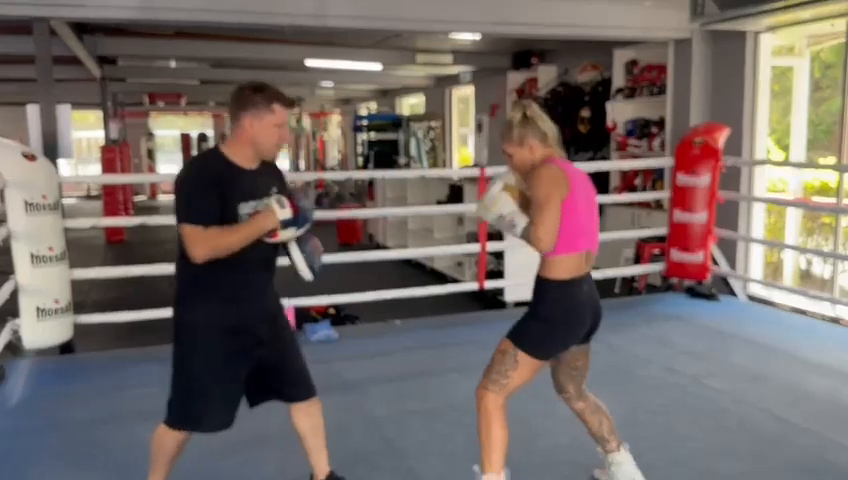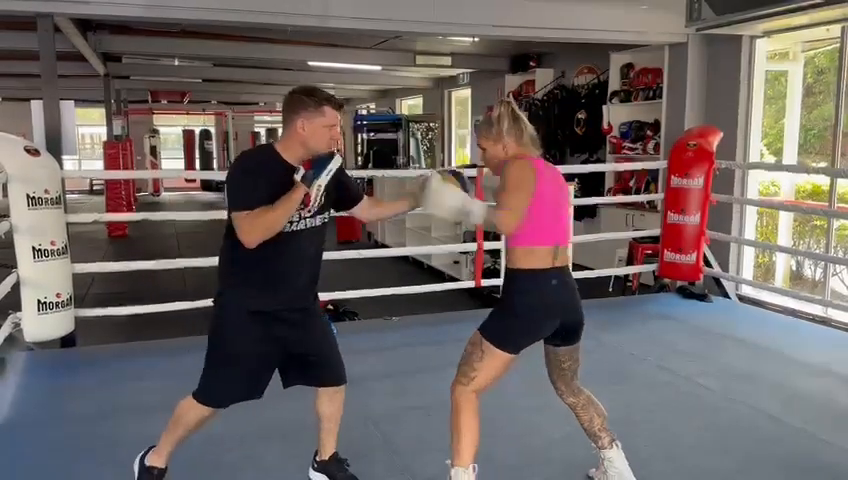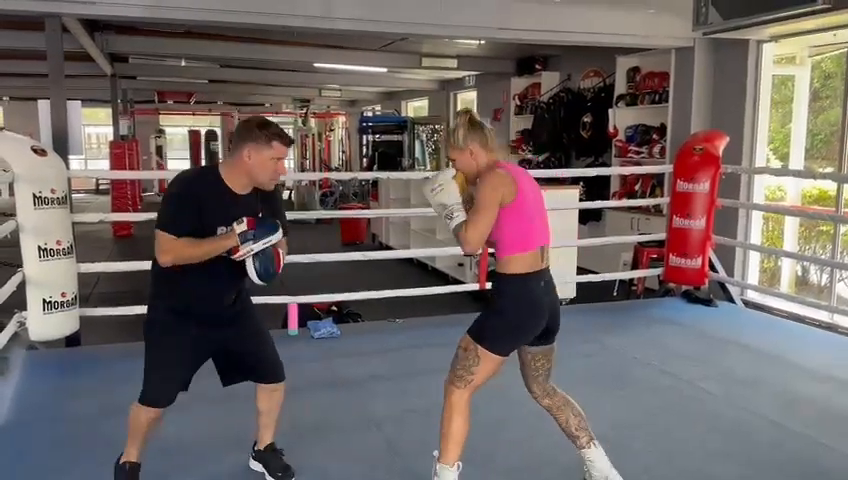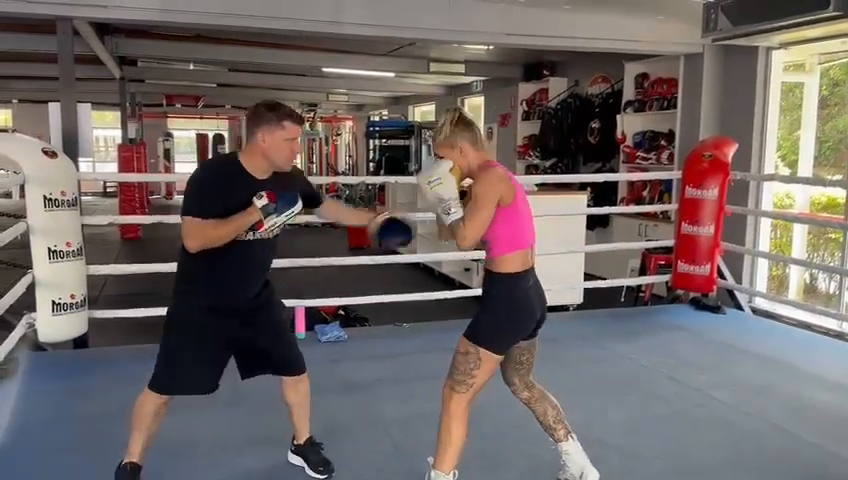
dt=1s
person 1, frame 1
left shoulder: (270, 173)
right shoulder: (201, 173)
left elbow: (279, 228)
right elbow: (200, 248)
left wrist: (293, 233)
right wrist: (265, 221)
left hip: (261, 312)
right hip: (209, 319)
left knee: (303, 392)
right knee: (186, 416)
person 1, frame 2
left shoulder: (326, 169)
right shoulder: (252, 166)
left elbow: (365, 210)
right elbow: (250, 234)
left wrist: (419, 199)
right wrist: (300, 190)
left hip: (299, 304)
right hip: (246, 307)
left knee: (332, 380)
right knee: (211, 396)
person 1, frame 3
left shoulder: (267, 194)
right shoulder: (190, 188)
left elbow: (274, 242)
right elbow: (167, 253)
right wrist: (231, 240)
left hip: (230, 304)
right hip: (177, 310)
left knee: (273, 377)
right knee: (155, 397)
left ankle: (264, 449)
person 1, frame 4
left shoulder: (289, 179)
right shoulder: (213, 175)
left elbow: (327, 207)
right elbow: (194, 239)
left wrist: (371, 219)
right wrist: (254, 213)
left hip: (255, 299)
right hip: (202, 304)
left knee: (295, 371)
right knee: (164, 386)
left ankle: (302, 444)
person 2, frame 1
left shoulder: (546, 173)
right shoulder: (578, 175)
left elbow: (544, 242)
left wrist: (509, 220)
right wrist: (521, 201)
left hip: (556, 304)
right hip: (584, 300)
left knee: (490, 395)
right knee: (573, 392)
person 2, frame 2
left shoulder: (518, 169)
right shoulder: (553, 174)
left elbow: (504, 220)
left wrist: (458, 203)
left hip: (527, 298)
right hip: (563, 295)
left knee: (464, 391)
right knee: (569, 389)
person 2, frame 3
left shoulder: (494, 180)
right shoulder: (521, 176)
left elbow: (471, 243)
left wrist: (450, 205)
right wrist: (467, 203)
left hip: (514, 299)
right hip: (544, 295)
left knee: (458, 390)
right knee: (542, 389)
person 2, frame 4
left shoulder: (489, 178)
right shoulder: (500, 177)
left elbow: (464, 239)
right elbow: (481, 237)
left wrist: (445, 197)
right wrist: (448, 196)
left hip: (505, 299)
right hip: (528, 294)
left knee: (456, 396)
right knee: (521, 383)
